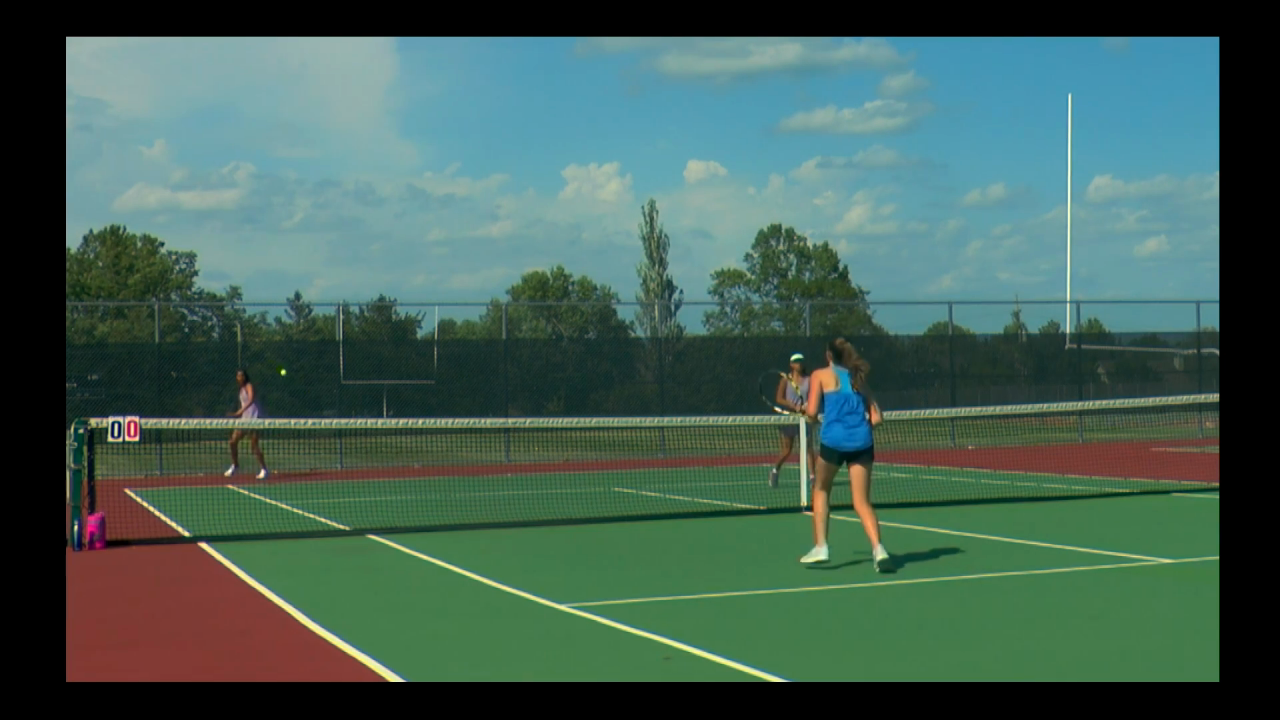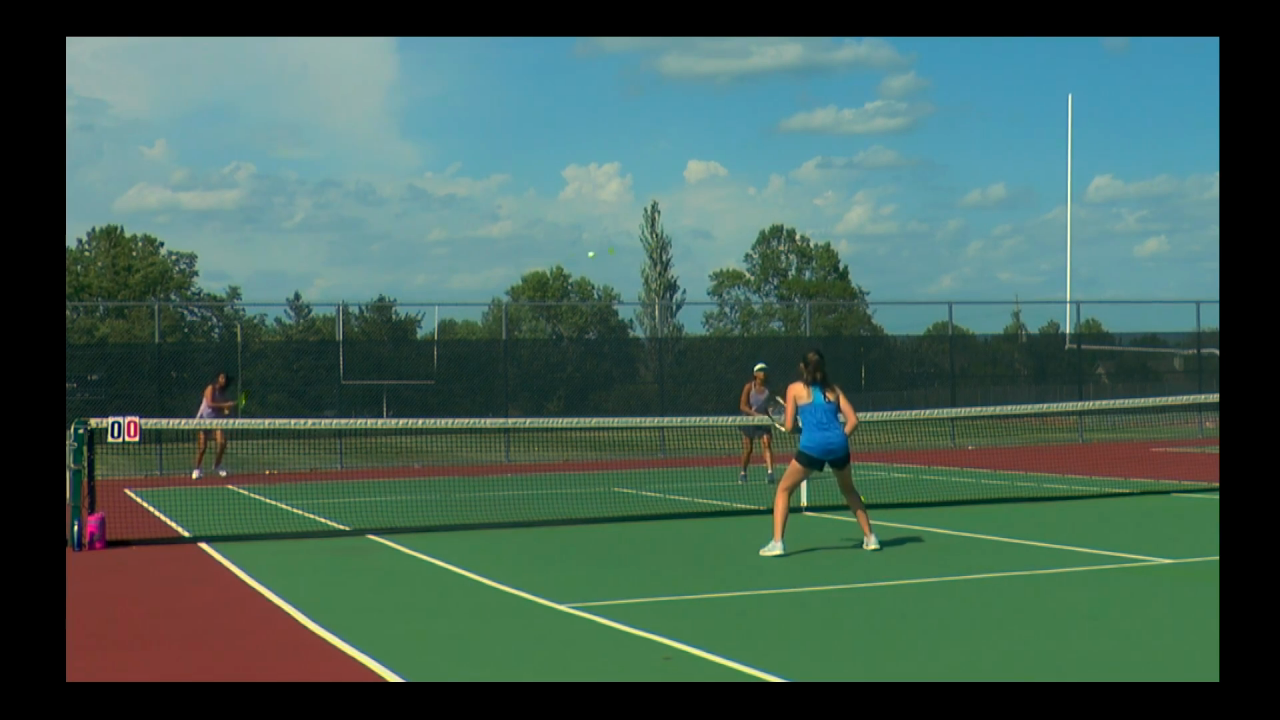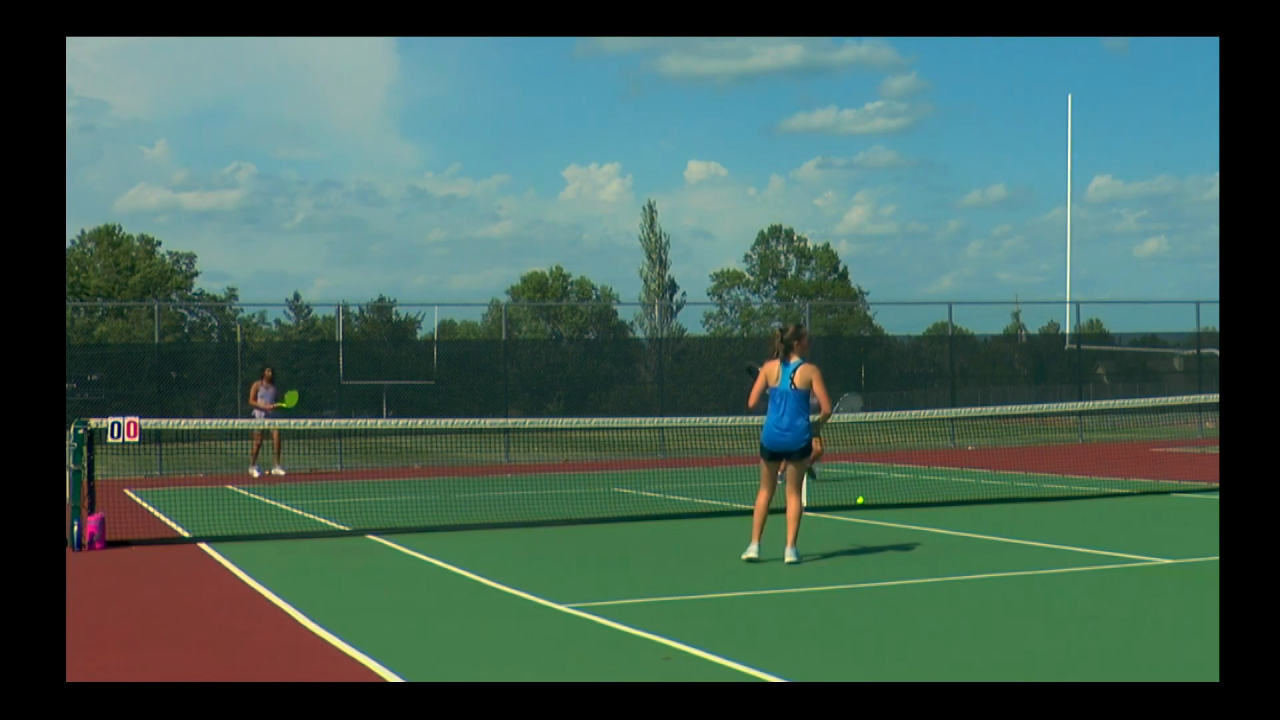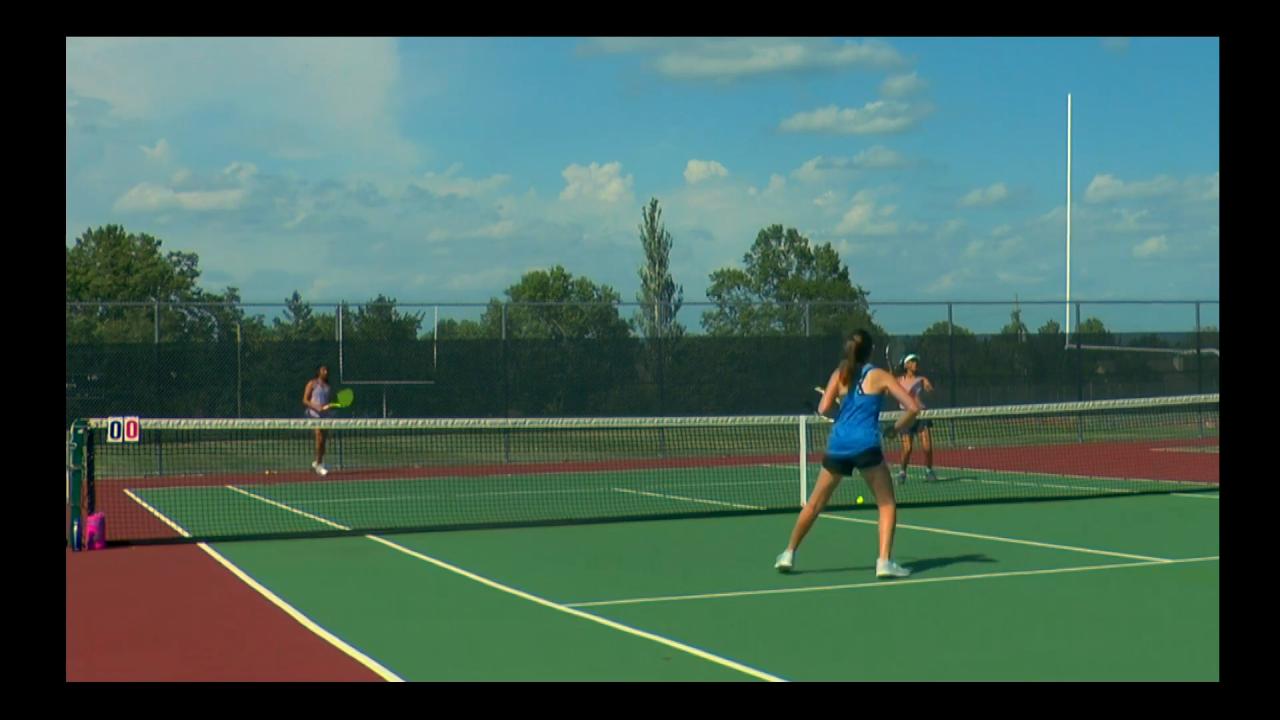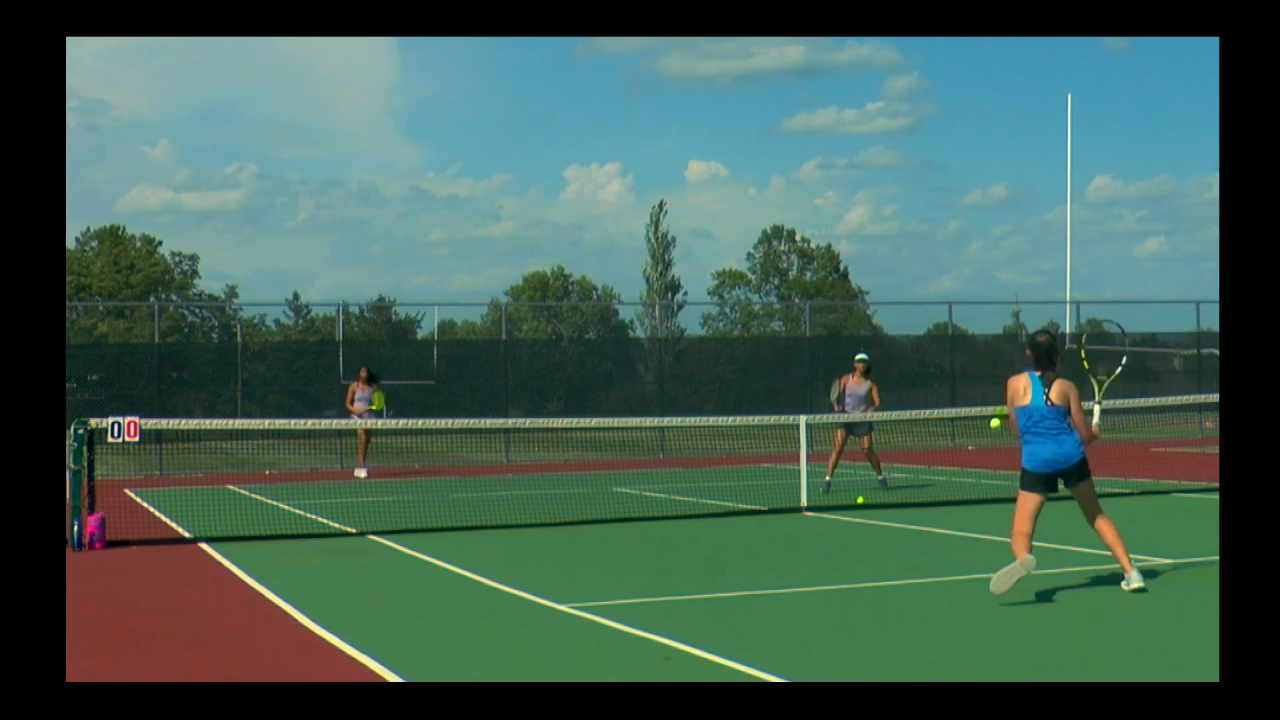
dt=1s
person 1, frame 1
left shoulder: (820, 375)
right shoulder: (860, 380)
left elbow: (812, 411)
right elbow: (876, 418)
left wrist: (803, 409)
left hip: (833, 441)
right hip: (862, 442)
left knee: (821, 490)
right knee: (862, 503)
left ankle: (820, 547)
right ankle: (878, 549)
person 1, frame 2
left shoulder: (795, 388)
right shoulder: (833, 389)
left elbow: (789, 426)
right elbow: (853, 420)
left hip: (812, 447)
right hip: (838, 445)
left knee: (783, 490)
right knee: (848, 490)
left ankle: (777, 542)
right ankle: (870, 537)
person 1, frame 3
left shoulder: (770, 367)
right shoulder: (810, 370)
left elbow: (752, 403)
right elbow: (826, 409)
right wrist: (817, 425)
left hip: (772, 436)
right hip: (799, 437)
left knee: (765, 491)
right knee: (793, 493)
left ankle: (754, 545)
right ankle: (790, 548)
person 1, frame 4
left shoulder: (840, 373)
right shoulder: (880, 376)
left elbow: (824, 409)
right elbow: (913, 407)
right wrist: (897, 427)
left hip: (838, 445)
right hip: (865, 445)
left knee: (815, 503)
right knee: (887, 504)
left ankle: (788, 554)
right ankle: (884, 562)
person 1, frame 5
left shoulder: (1015, 383)
right shoulder: (1066, 387)
right elbow: (1085, 434)
right wrist: (1093, 434)
left hip: (1036, 462)
right hip: (1071, 456)
left knee: (1020, 536)
right knee: (1097, 517)
left ankle: (1024, 559)
right ankle: (1131, 573)
